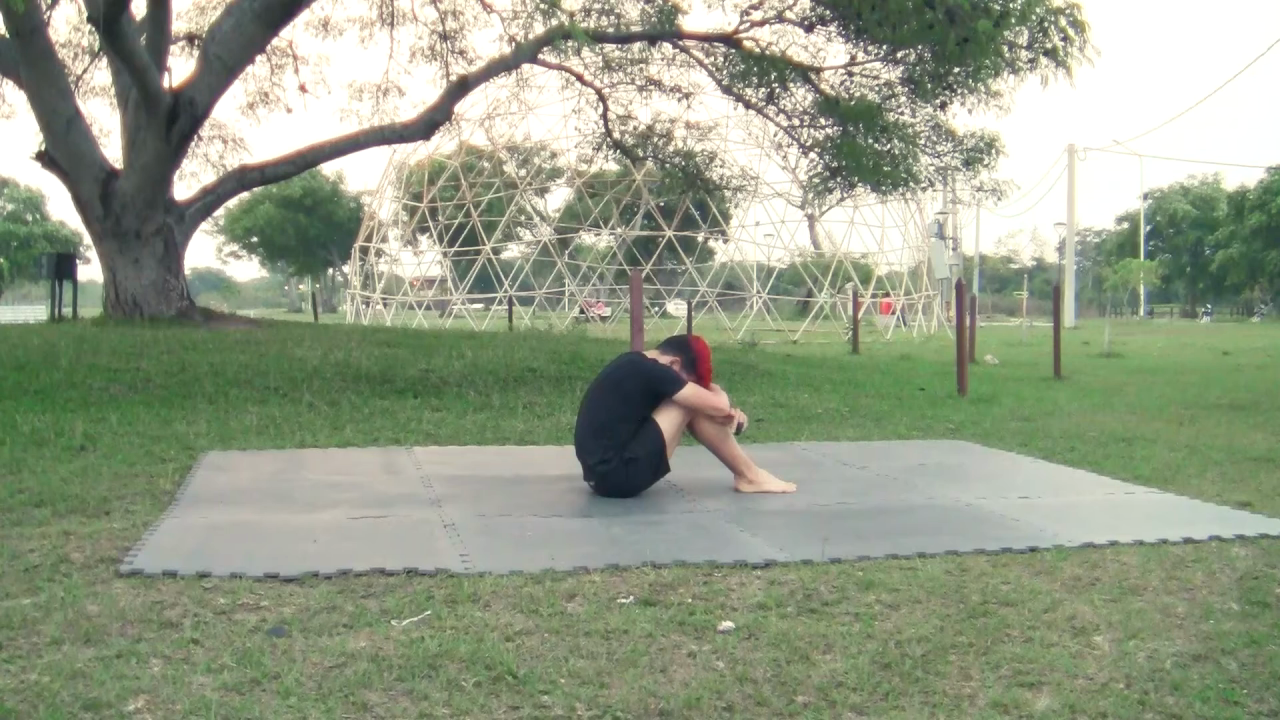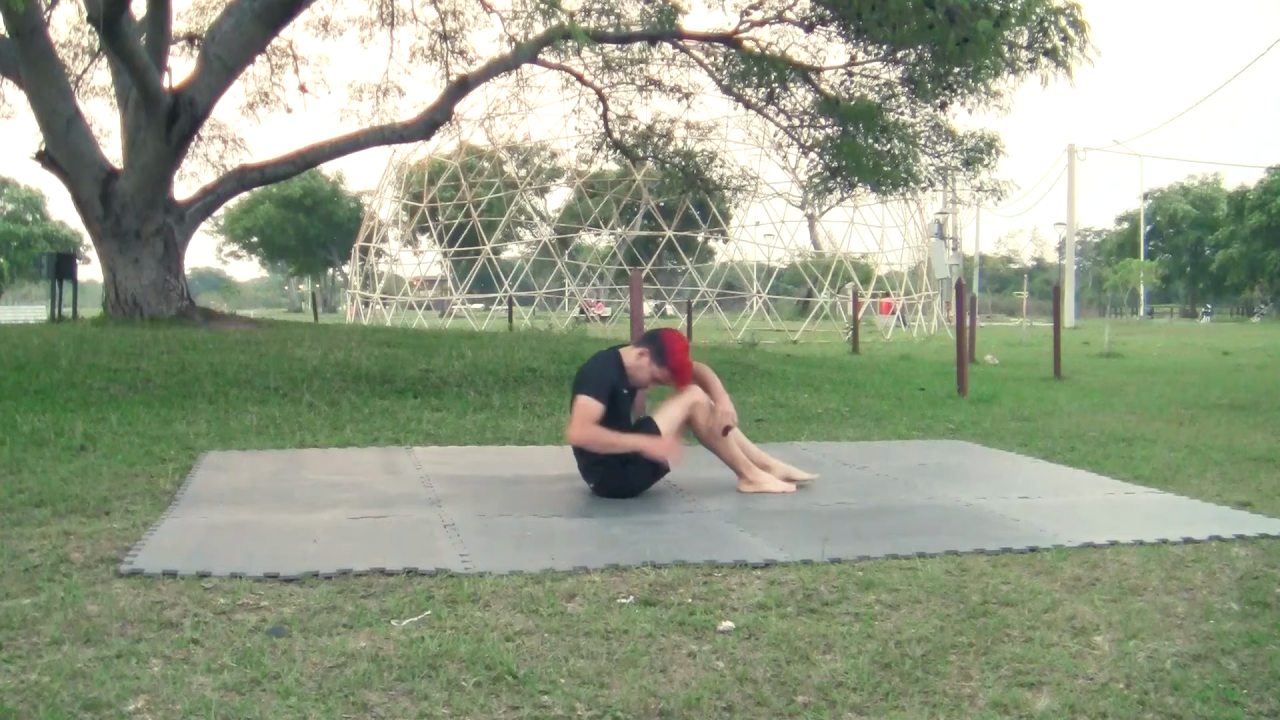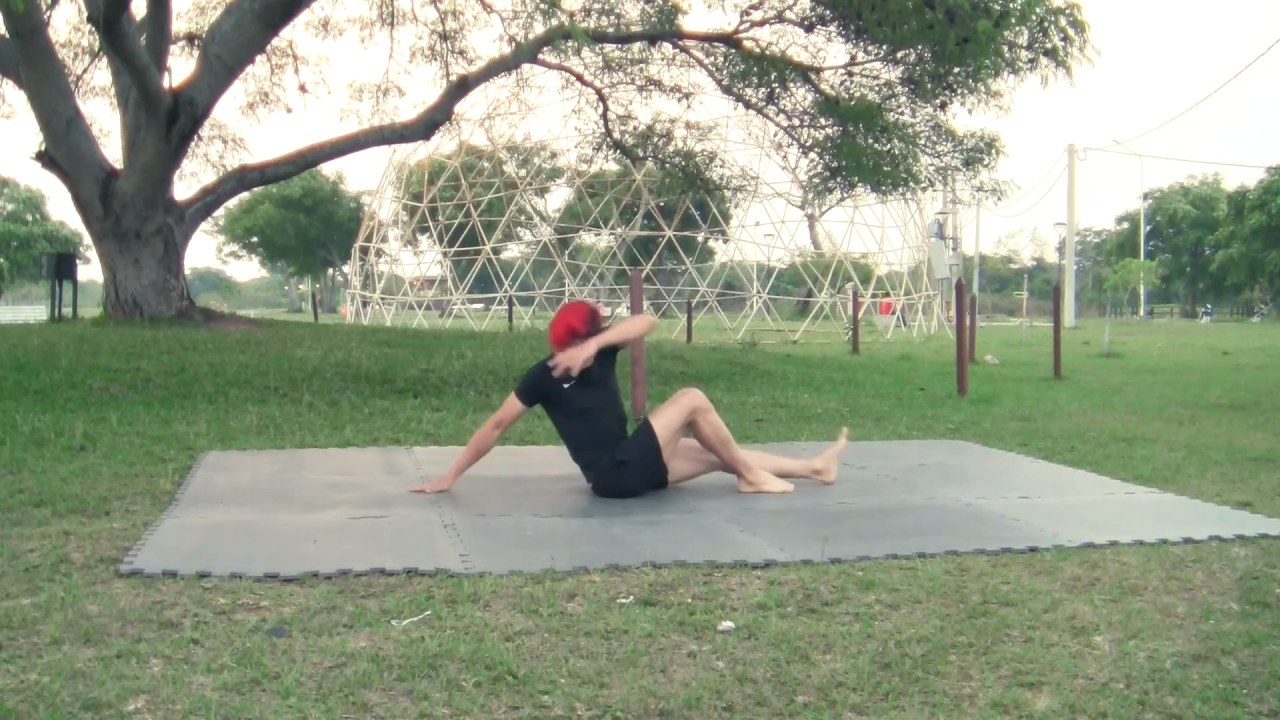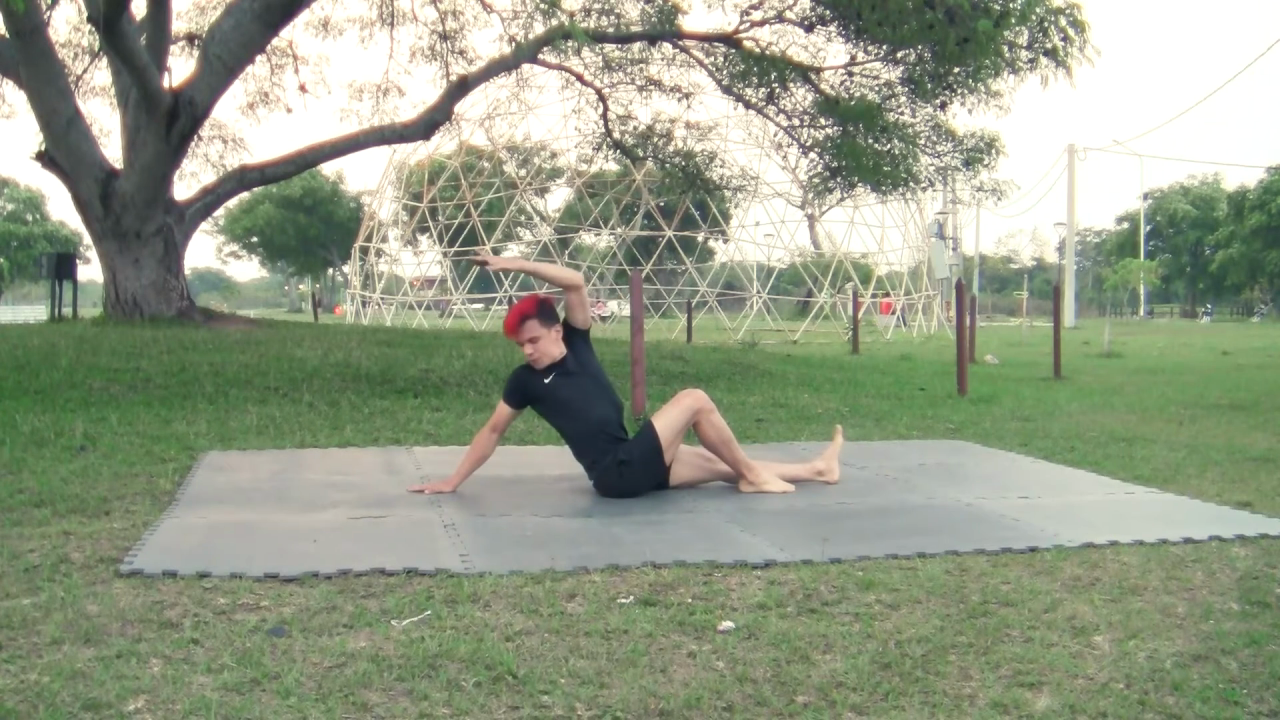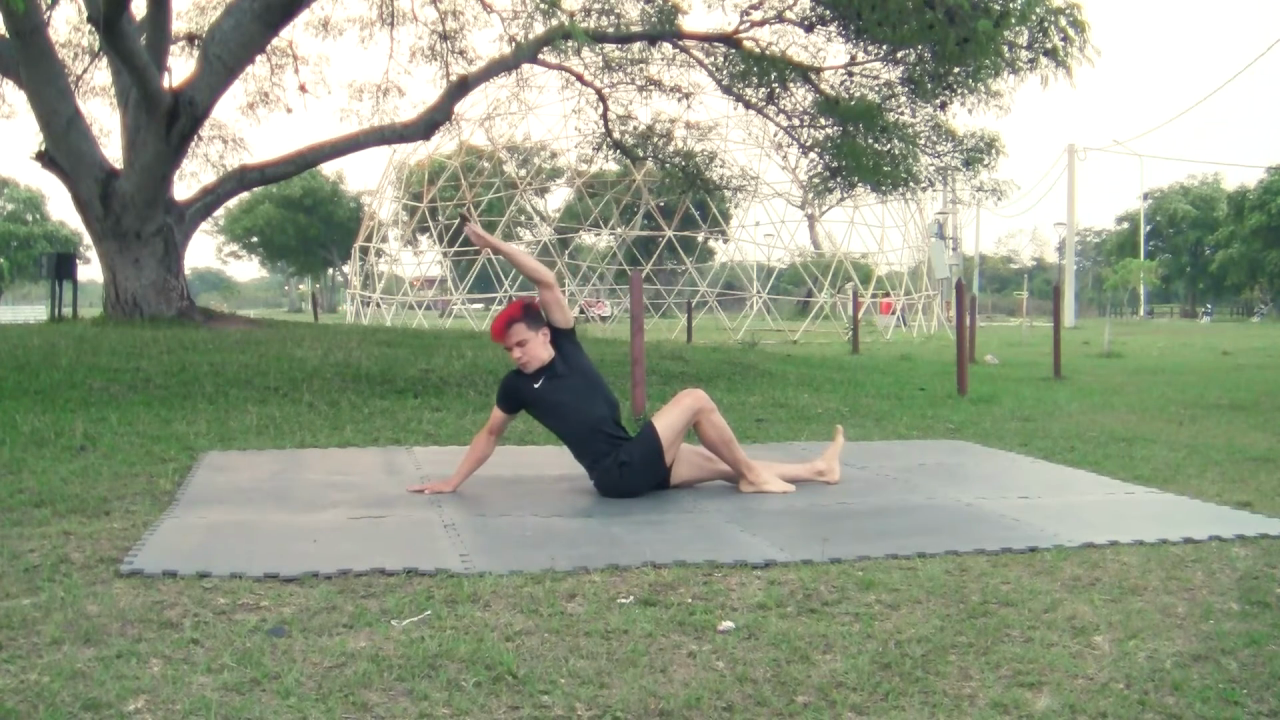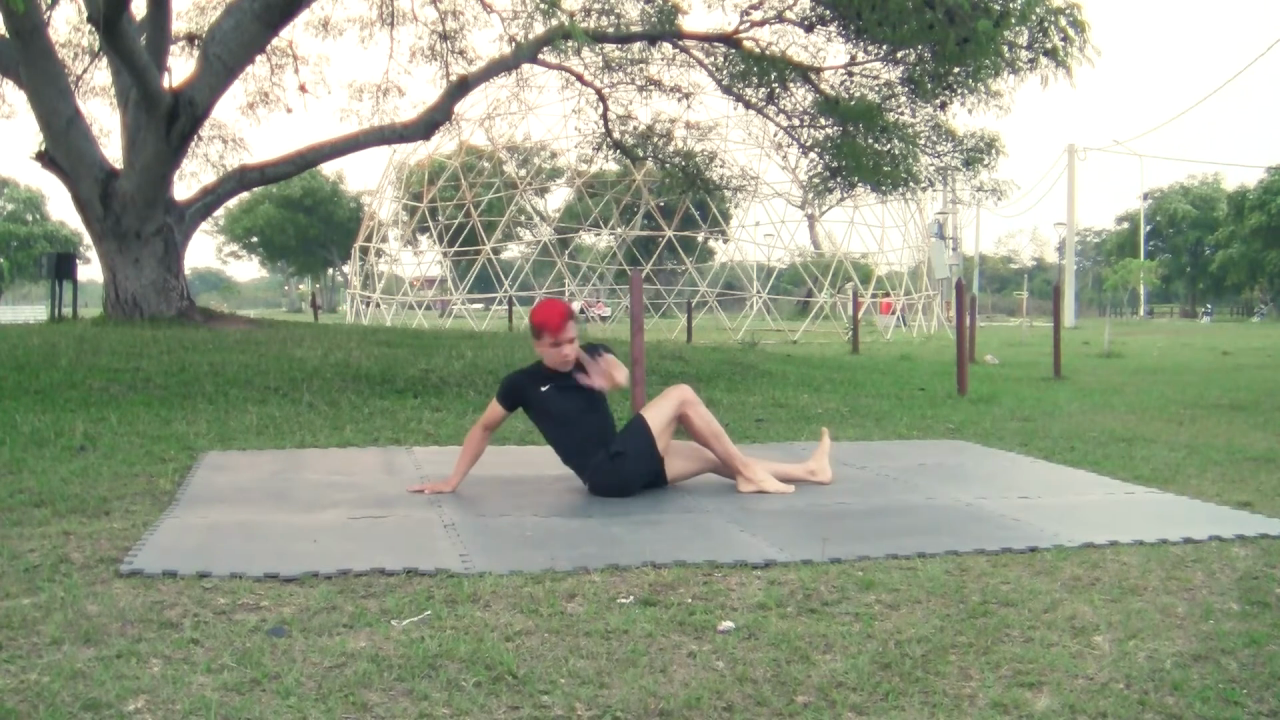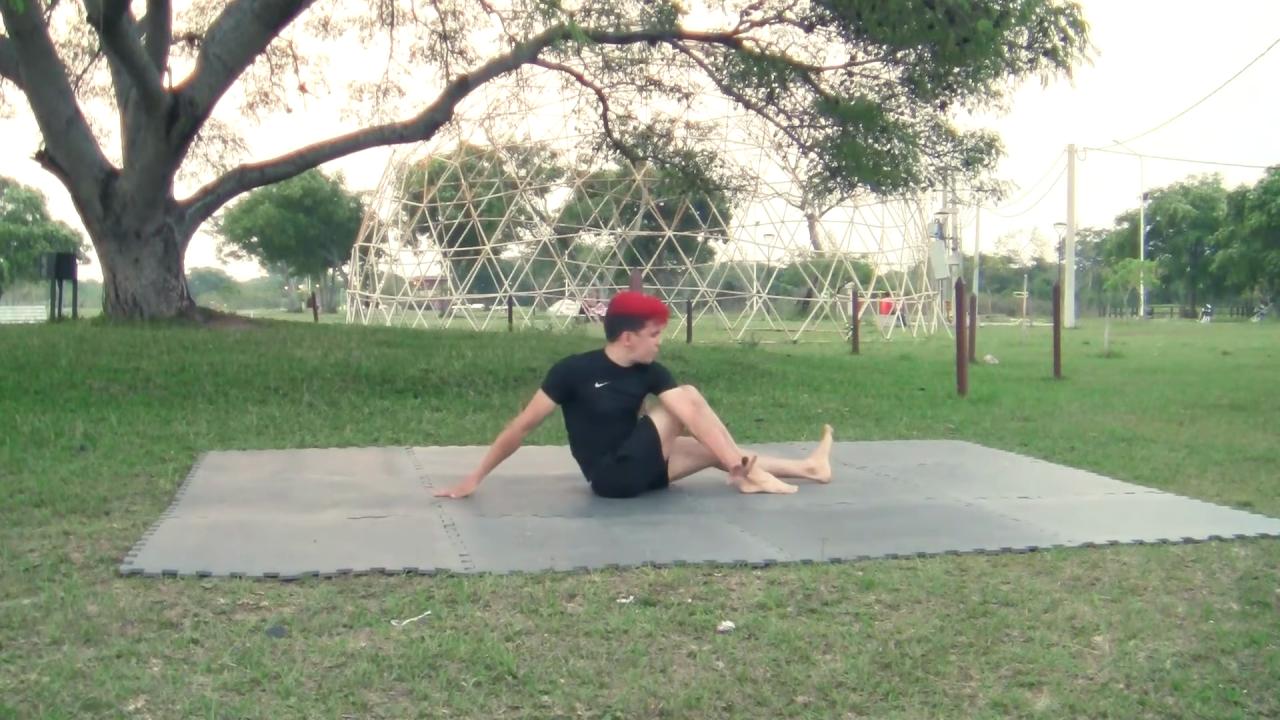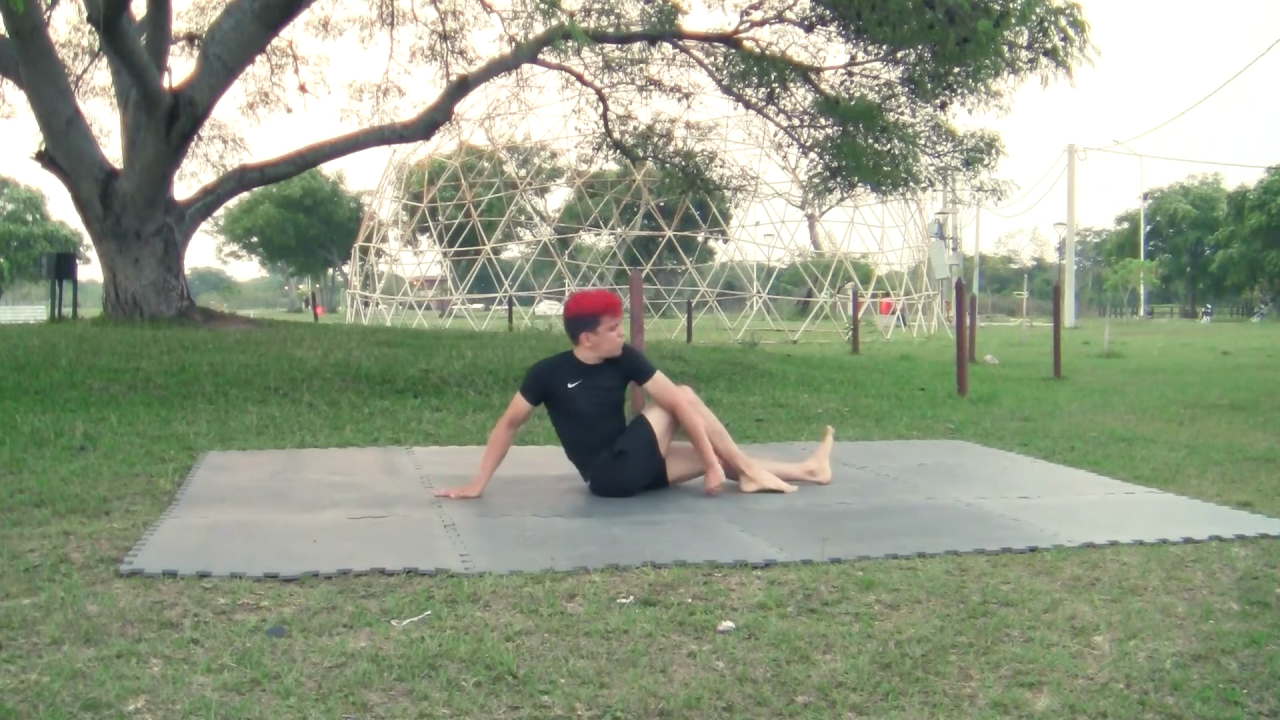
dt=0.5s
person 1, frame 1
left shoulder: (637, 364)
right shoulder: (650, 371)
right elbow: (718, 406)
left wrist: (730, 411)
right wrist: (716, 392)
left hip: (606, 471)
right hip: (618, 475)
left knee: (693, 401)
right knee: (692, 402)
left ankle: (746, 470)
right ankle: (749, 476)
person 1, frame 2
left shoulder: (629, 359)
right shoulder: (602, 371)
left elbow: (698, 370)
right elbow: (578, 433)
left wrist: (723, 399)
right wrist: (644, 443)
left hip: (620, 468)
right hip: (614, 476)
right knee: (693, 398)
left ankle: (772, 467)
right ankle: (750, 477)
person 1, frame 3
left shoulder: (603, 347)
right shoulder: (542, 377)
left elbow: (646, 321)
right elbow: (496, 424)
left wrist: (593, 343)
right wrist: (451, 475)
left hip: (630, 464)
right hip: (614, 475)
left knee: (717, 454)
right knee: (692, 399)
left ankle: (814, 467)
right ankle: (751, 477)
person 1, frame 4
left shoulder: (576, 342)
right shoulder: (524, 380)
left elbow: (576, 282)
right elbow: (492, 432)
left wrist: (514, 264)
right wrist: (453, 481)
left hip: (634, 464)
right hip: (617, 474)
left knee: (718, 464)
right knee: (695, 400)
left ankle: (816, 469)
right ankle: (752, 475)
person 1, frame 5
left shoulder: (564, 342)
right shoulder: (517, 385)
left elbow: (547, 282)
right elbow: (490, 434)
left wrist: (493, 244)
right wrist: (453, 481)
left hip: (633, 463)
right hip: (618, 474)
left knee: (720, 463)
right knee: (695, 399)
left ankle: (816, 470)
right ankle: (752, 475)
person 1, frame 6
left shoulder: (588, 356)
right shoulder: (521, 382)
left elbow: (621, 374)
right elbow: (482, 429)
left wrist: (607, 375)
right wrist: (453, 480)
left hip: (625, 464)
right hip: (606, 474)
left knee: (711, 455)
right knee: (680, 394)
left ankle: (807, 469)
right ankle: (748, 471)
person 1, frame 7
left shoulder: (650, 371)
right shoulder: (573, 370)
left elbow: (692, 418)
right elbow: (524, 425)
left wrist: (732, 459)
right wrist: (475, 478)
left hip: (634, 467)
right hip: (611, 477)
right knee: (689, 397)
left ankle: (805, 468)
right ankle: (753, 474)
person 1, frame 8
left shoulder: (626, 359)
right shoulder: (548, 373)
left elbow: (677, 404)
right elbow: (508, 424)
left wrist: (713, 462)
right wrist: (478, 484)
left hip: (630, 466)
right hip: (608, 476)
right knee: (684, 396)
left ankle: (805, 470)
right ankle: (747, 471)
